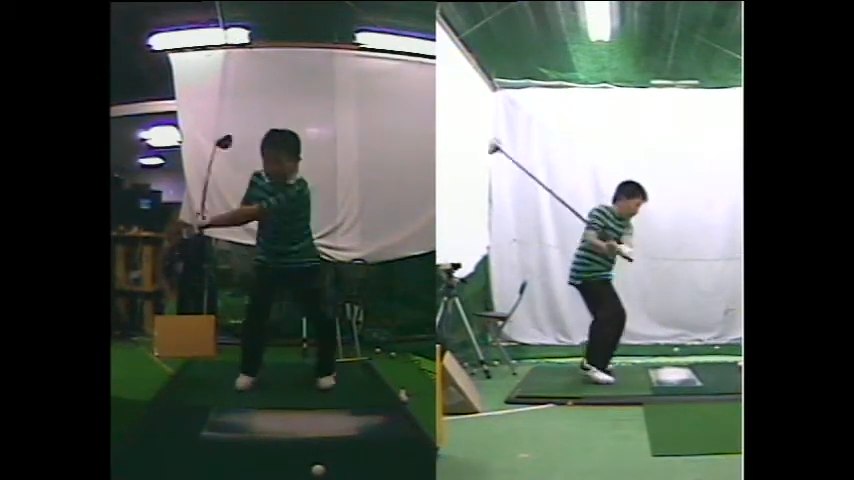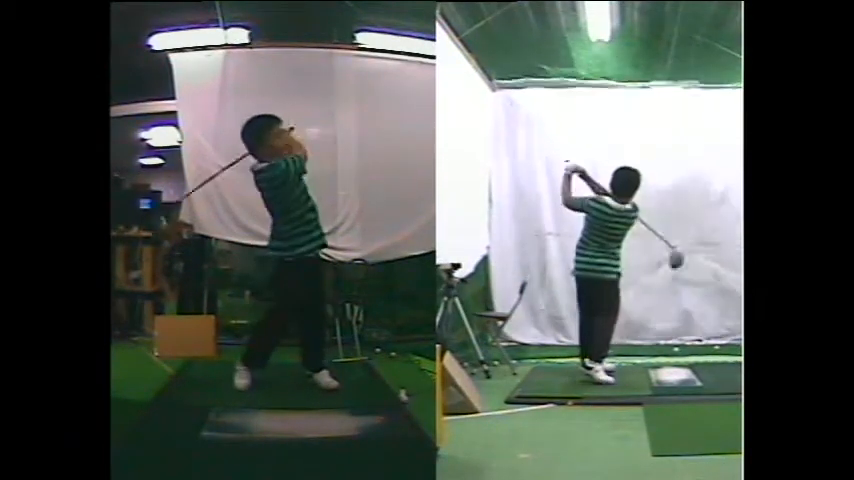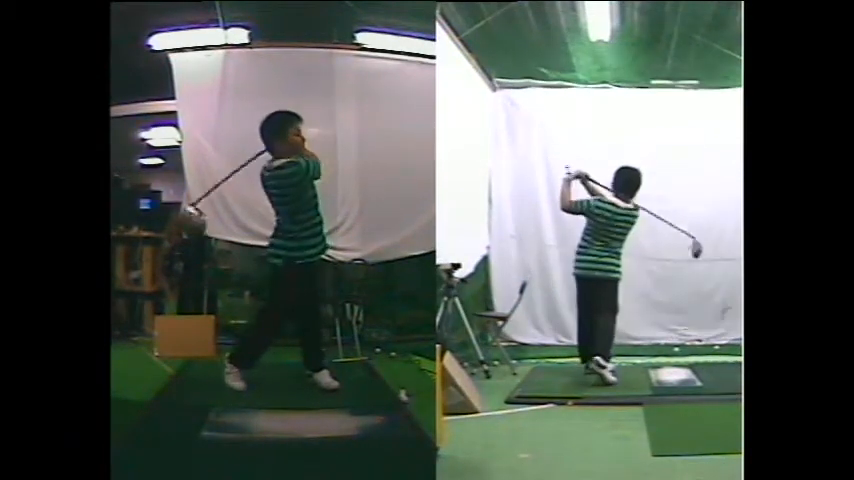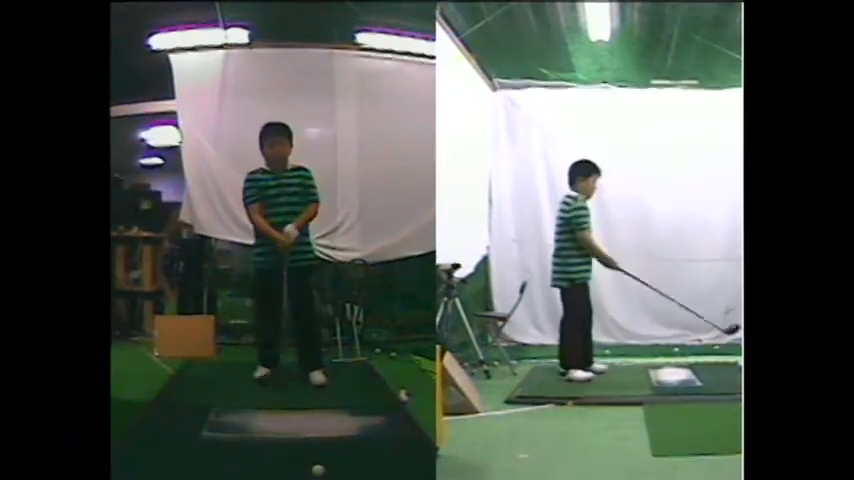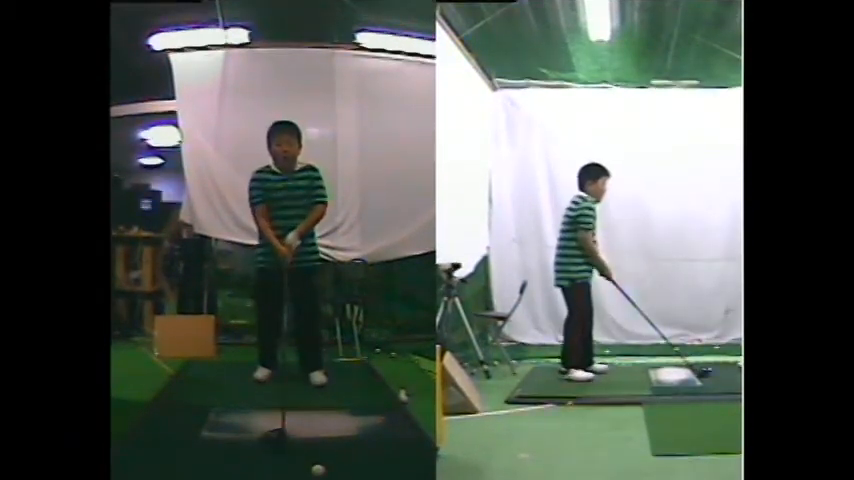
dt=0.5s
person 1, frame 1
left shoulder: (298, 190)
right shoulder: (260, 179)
left elbow: (251, 212)
right elbow: (247, 208)
left wrist: (213, 221)
left hip: (302, 263)
right hip: (267, 261)
left knee: (319, 319)
right knee: (255, 317)
left ankle: (325, 369)
right ankle: (249, 369)
person 1, frame 2
left shoulder: (271, 168)
right shoulder: (276, 171)
left elbow: (295, 159)
right elbow: (300, 153)
left wrist: (288, 142)
right wrist: (291, 142)
left hip: (307, 251)
right hip: (290, 257)
left knee: (314, 312)
right knee: (282, 314)
left ankle: (315, 366)
right ankle: (247, 364)
person 1, frame 3
left shoulder: (270, 171)
right elbow: (314, 164)
right wrist: (299, 152)
left hip: (304, 252)
right hip: (286, 256)
left knee: (310, 312)
right knee: (275, 312)
left ankle: (317, 367)
right ankle: (236, 362)
person 1, frame 4
left shoulder: (303, 174)
right shoulder: (253, 179)
left elbow: (313, 207)
right elbow: (255, 215)
left wrist: (293, 229)
right wrist: (276, 236)
left hip: (301, 254)
right hip: (266, 255)
left knee: (304, 310)
right knee: (267, 311)
left ankle: (313, 364)
right ankle: (267, 362)
person 1, frame 5
left shoulder: (311, 173)
right shoulder: (260, 177)
left elbow: (320, 208)
right elbow: (260, 216)
left wrist: (294, 237)
right wrist: (277, 246)
left hip: (304, 254)
right hip: (268, 255)
left knee: (307, 311)
right knee: (268, 311)
left ankle: (313, 365)
right ankle: (267, 362)
person 2, frame 1
left shoulder: (626, 225)
right shoulder: (600, 213)
left elbow: (626, 244)
right elbow: (590, 240)
left wrist: (618, 247)
right wrist: (607, 248)
left hip: (590, 275)
right hip: (590, 276)
left knee: (604, 317)
right knee: (614, 317)
left ankle: (593, 361)
right ankle: (593, 364)
person 2, frame 2
left shoulder: (596, 205)
right shoulder: (632, 212)
left elbow: (567, 201)
right elbow: (608, 199)
left wrist: (568, 175)
right wrist: (587, 178)
left hip: (583, 269)
right hip: (607, 271)
left knee: (587, 315)
right knee: (606, 316)
left ankle: (590, 358)
right ankle: (593, 362)
person 2, frame 3
left shoulder: (600, 206)
right shoulder: (632, 212)
left elbow: (565, 205)
left wrist: (568, 181)
right wrist: (586, 182)
left hip: (585, 269)
right hip: (607, 271)
left knee: (587, 316)
right knee: (605, 316)
left ankle: (589, 359)
right ankle: (600, 359)
person 2, frame 4
left shoulder: (571, 203)
right shoulder: (577, 205)
right elbow: (584, 240)
left wrist: (600, 257)
right wrist: (606, 260)
left hip: (575, 272)
right hip: (572, 273)
left knee: (584, 316)
right knee: (573, 318)
left ankle: (584, 361)
right ankle: (569, 366)
person 2, frame 5
left shoulder: (579, 203)
right shoulder: (585, 206)
right elbow: (586, 242)
left wrist: (599, 266)
right wrist: (603, 267)
left hip: (576, 271)
right hip: (574, 273)
left knee: (584, 316)
right knee: (578, 317)
left ankle: (585, 361)
right ankle: (569, 366)
